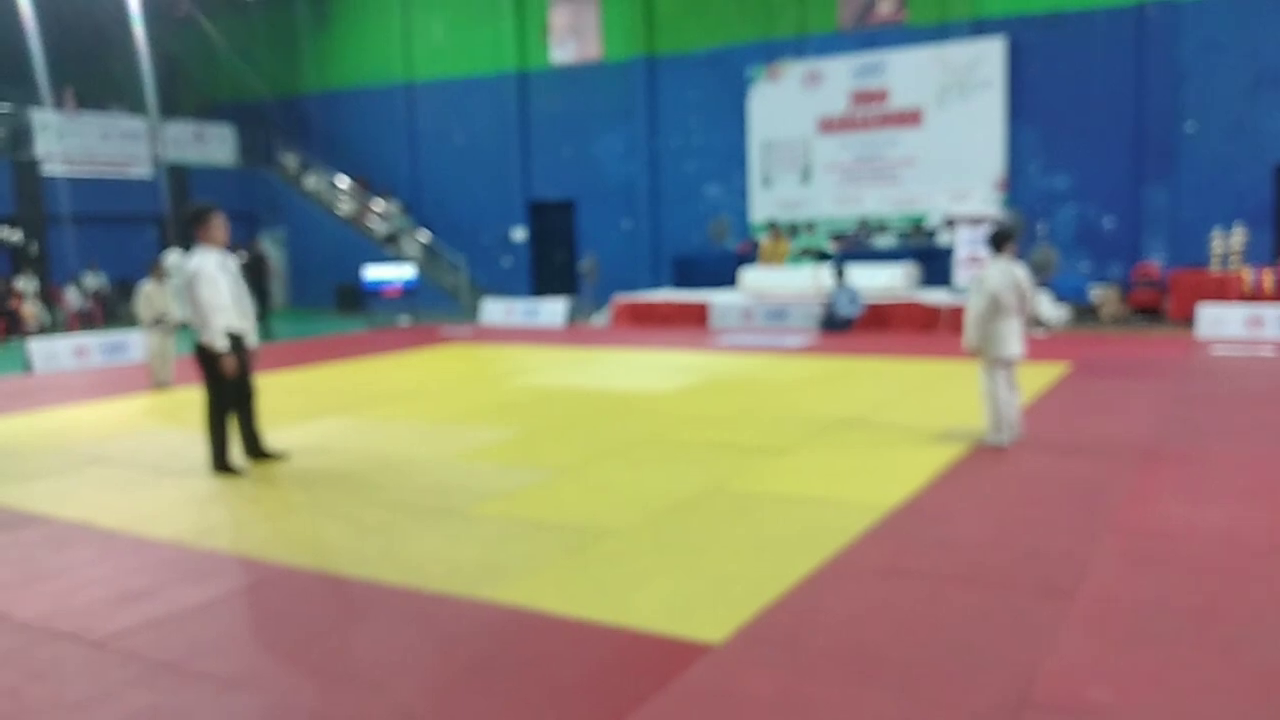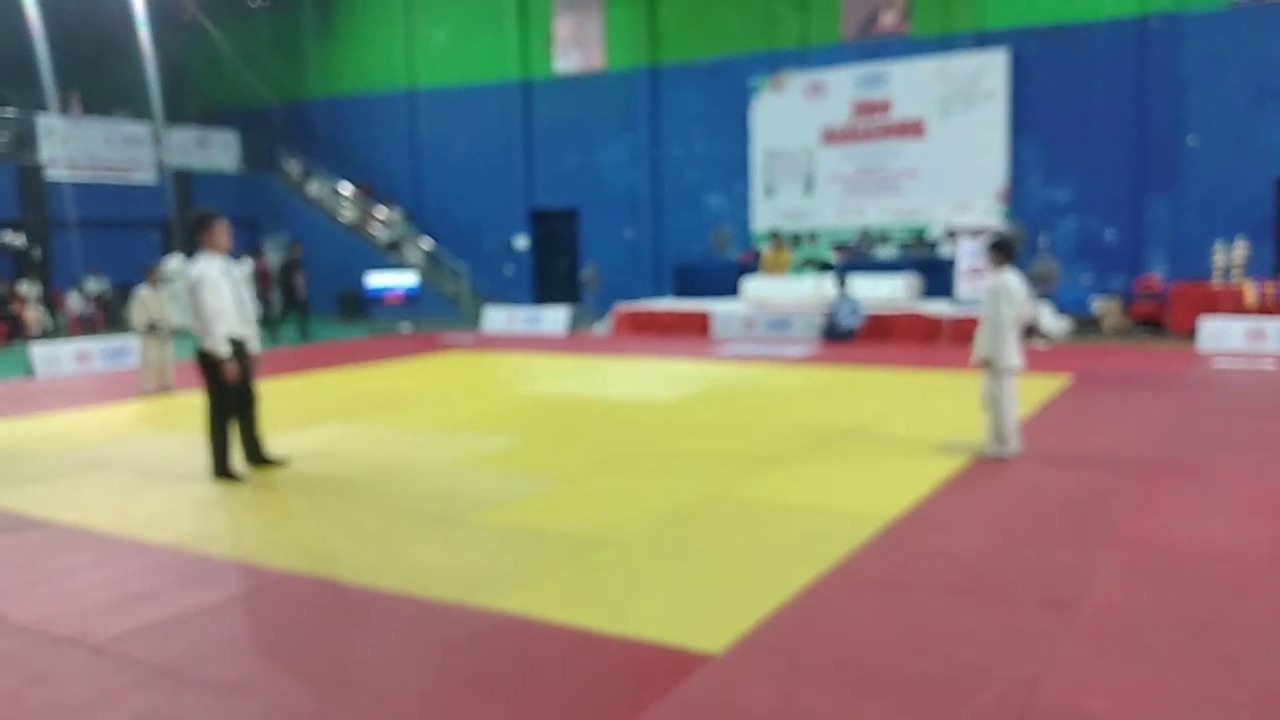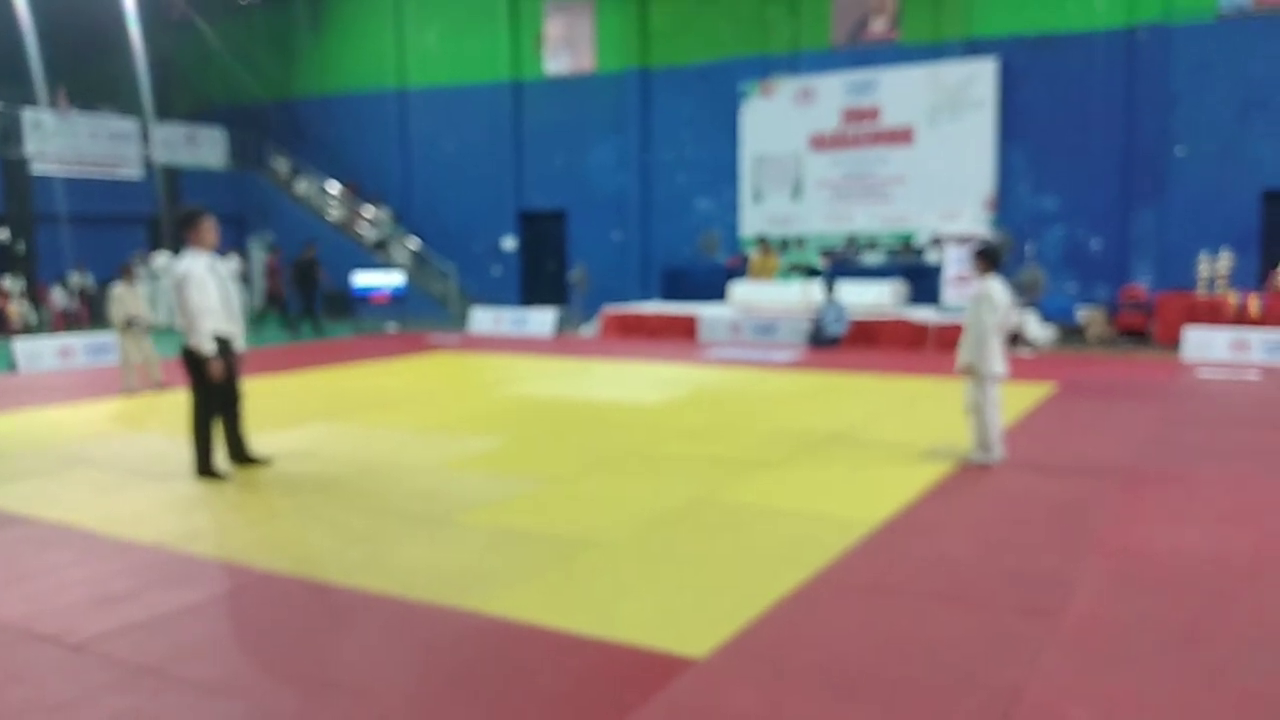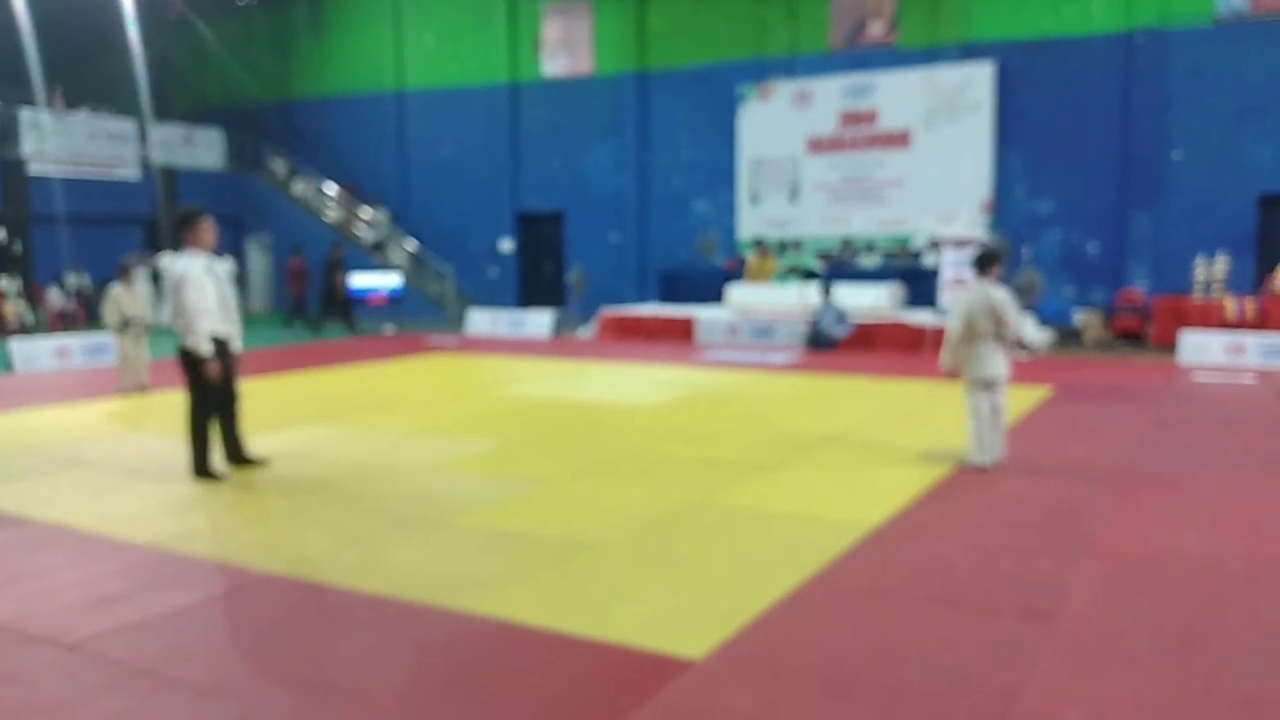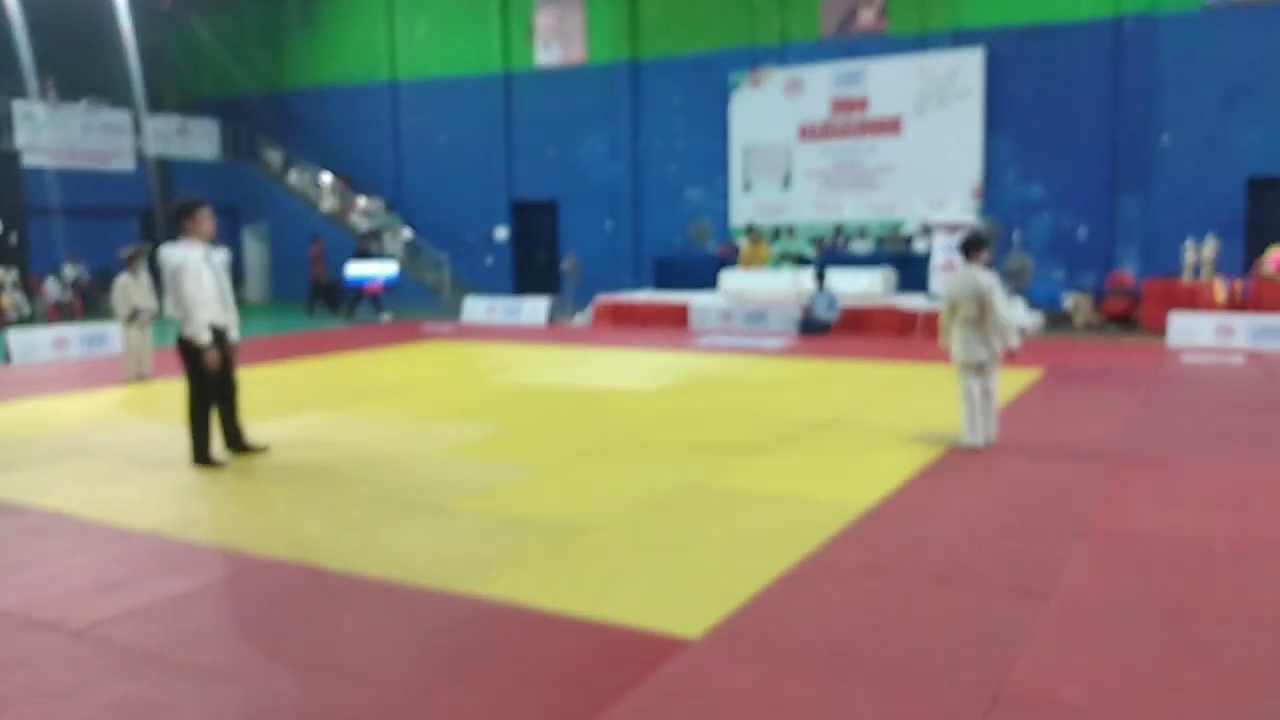
dt=0.5s
person 1, frame 1
left shoulder: (225, 259)
right shoulder: (200, 265)
right elbow: (208, 310)
left wrist: (249, 341)
right wrist: (223, 351)
left hip: (235, 340)
right hip: (217, 345)
left knee: (244, 397)
right knee: (221, 403)
left ankle: (254, 449)
right ankle: (221, 461)
person 1, frame 2
left shoulder: (227, 265)
right shoulder: (203, 271)
right elbow: (211, 316)
left wrist: (251, 347)
right wrist: (225, 357)
left hip: (237, 346)
right hip: (219, 350)
left knee: (246, 403)
right knee: (222, 409)
left ankle: (255, 454)
right ankle: (222, 467)
person 1, frame 3
left shoulder: (214, 263)
right shoulder: (189, 268)
right elbow: (196, 314)
left wrist: (236, 345)
right wrist: (210, 355)
left hip: (223, 344)
right hip: (204, 348)
left knee: (230, 402)
right knee: (207, 407)
left ankle: (239, 453)
right ankle: (204, 465)
person 1, frame 4
left shoulder: (214, 266)
right shoulder: (187, 270)
right elbow: (193, 315)
left wrist: (234, 346)
right wrist: (206, 356)
left hip: (221, 345)
right hip: (202, 349)
left knee: (227, 402)
right knee: (204, 408)
left ankle: (236, 454)
right ankle: (201, 466)
person 1, frame 5
left shoulder: (212, 255)
right shoulder: (184, 260)
right elbow: (191, 306)
left wrist: (231, 335)
right wrist: (204, 345)
left hip: (219, 334)
right hip: (200, 338)
left knee: (227, 391)
right knee: (203, 397)
left ankle: (236, 442)
right ankle: (201, 454)
person 2, frame 1
left shoulder: (986, 275)
right shoulder: (1020, 271)
left elbow: (975, 311)
right elbow: (1027, 304)
left wrist: (971, 341)
left hip: (993, 339)
right hip: (1013, 337)
left knee: (996, 385)
right knee: (1009, 383)
left ankle: (1000, 434)
right ankle: (1011, 428)
person 2, frame 2
left shoulder: (999, 283)
right shoulder: (1017, 279)
left elbow: (994, 322)
right elbow: (1024, 314)
left wrist: (983, 352)
left hip: (996, 350)
right hip: (1009, 348)
left knee: (998, 397)
right knee: (1005, 395)
left ankle: (1002, 445)
right ankle: (1010, 441)
person 2, frame 3
left shoulder: (983, 290)
right shoulder: (1001, 287)
left elbow: (978, 329)
right elbow: (1008, 321)
left wrist: (967, 360)
left hip: (981, 357)
right hip: (993, 356)
left knee: (982, 404)
right knee: (989, 403)
left ankle: (987, 453)
right ankle: (994, 449)
person 2, frame 4
left shoulder: (968, 296)
right shoulder: (1002, 294)
left elbow: (954, 330)
right elbow: (1012, 328)
left wrist: (949, 361)
right wrist: (1005, 349)
left hip: (974, 359)
right hip: (997, 359)
left knee: (978, 409)
right knee: (996, 407)
left ankle: (981, 456)
right ankle: (995, 452)
person 2, frame 5
left shoulder: (954, 281)
right shoulder: (987, 279)
left elbow: (947, 315)
right elbow: (999, 314)
left wrist: (948, 341)
right wrist: (1009, 343)
left hip: (963, 343)
right hip: (986, 342)
left knee: (970, 391)
right knee: (987, 390)
left ankle: (973, 437)
right ankle: (987, 435)
